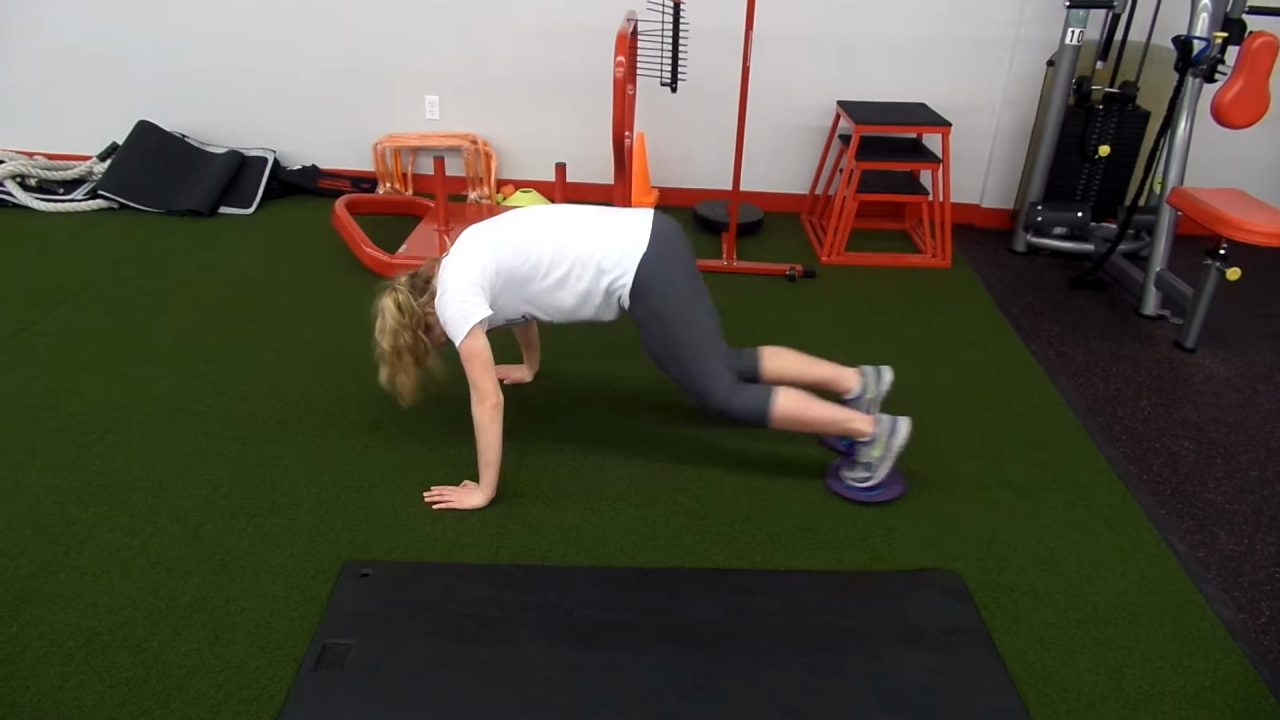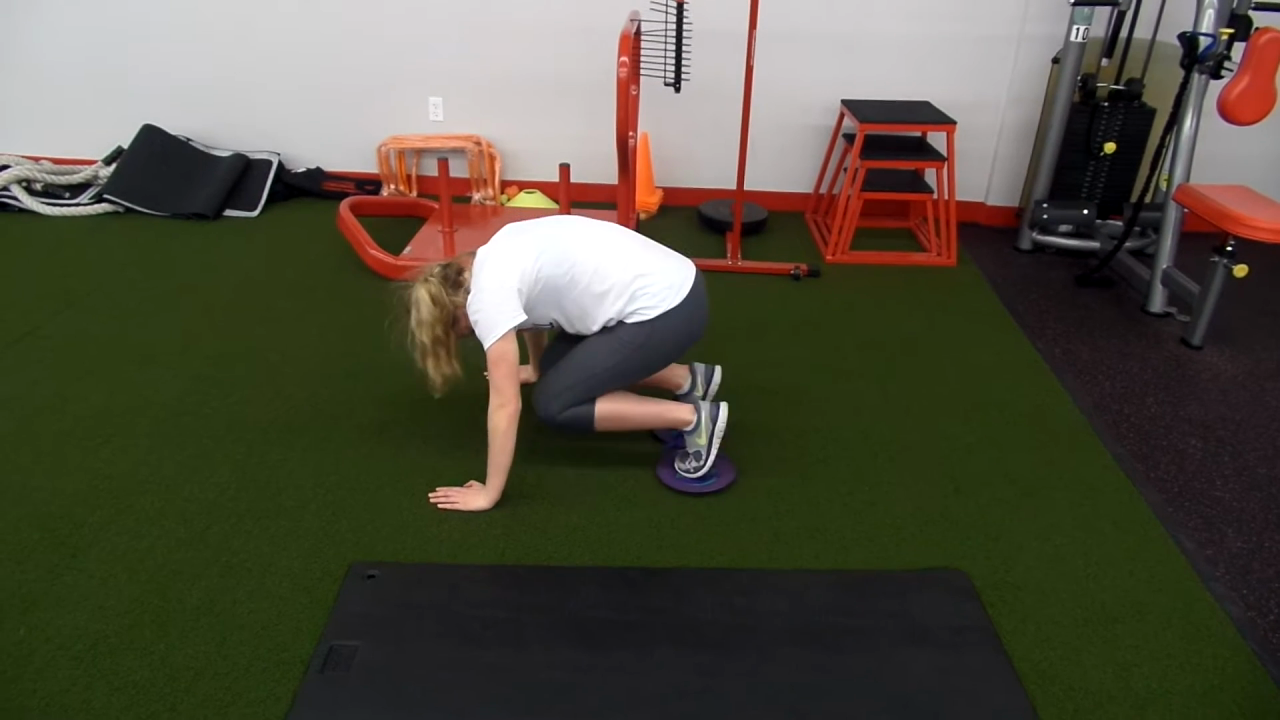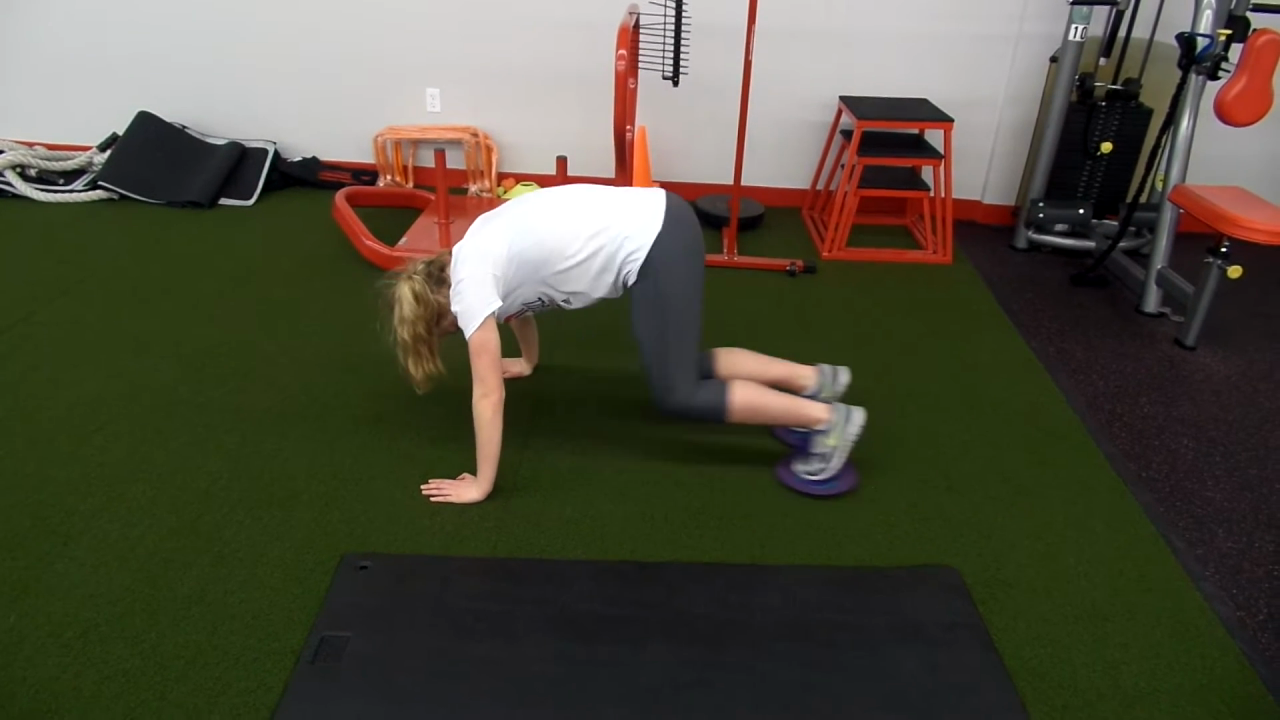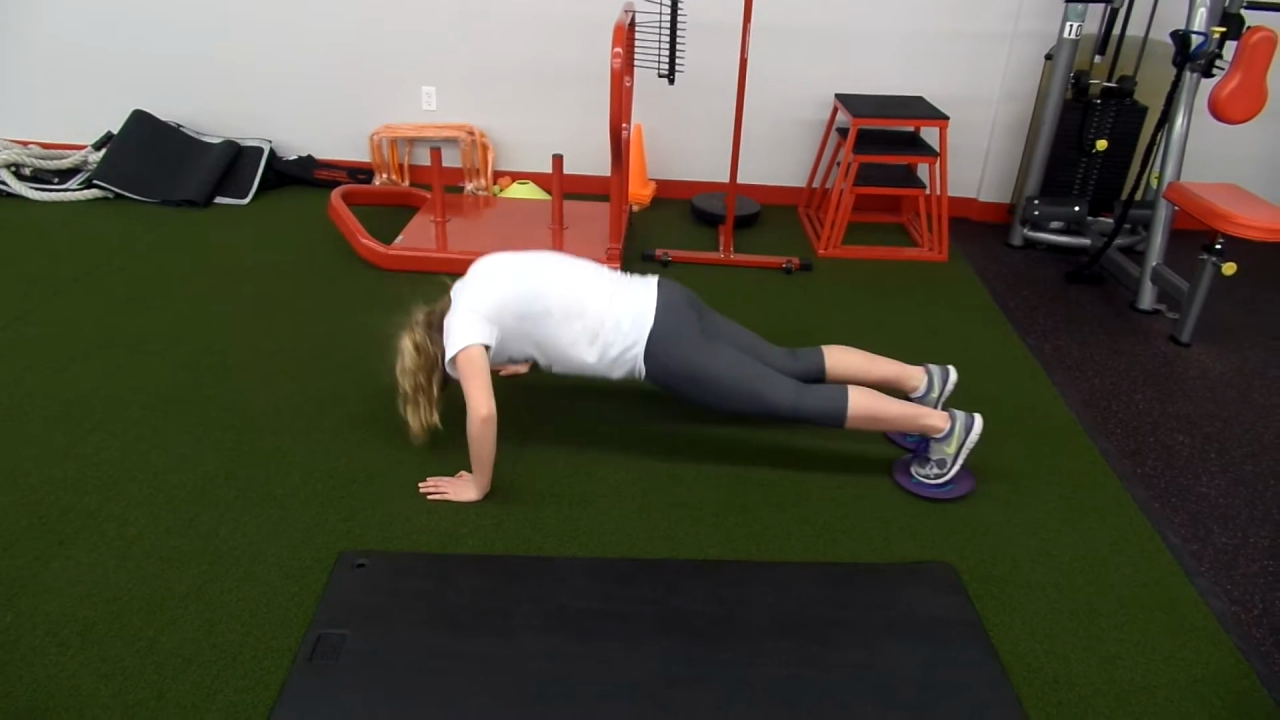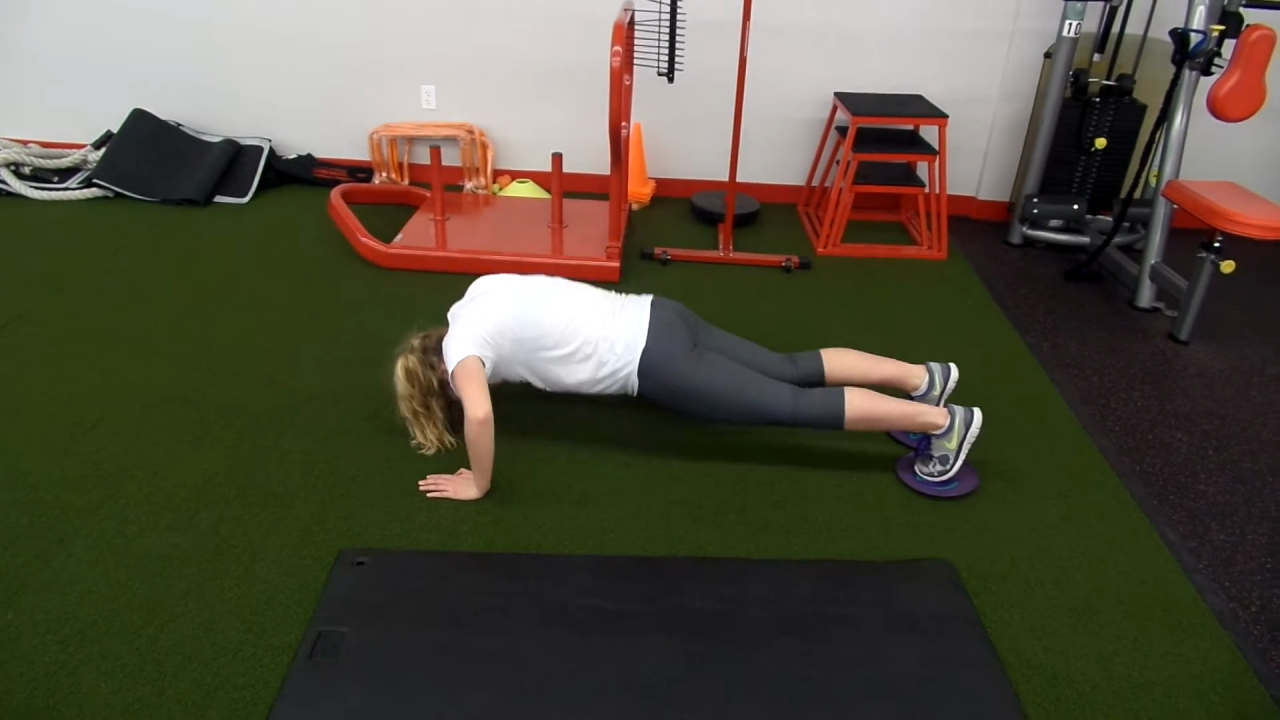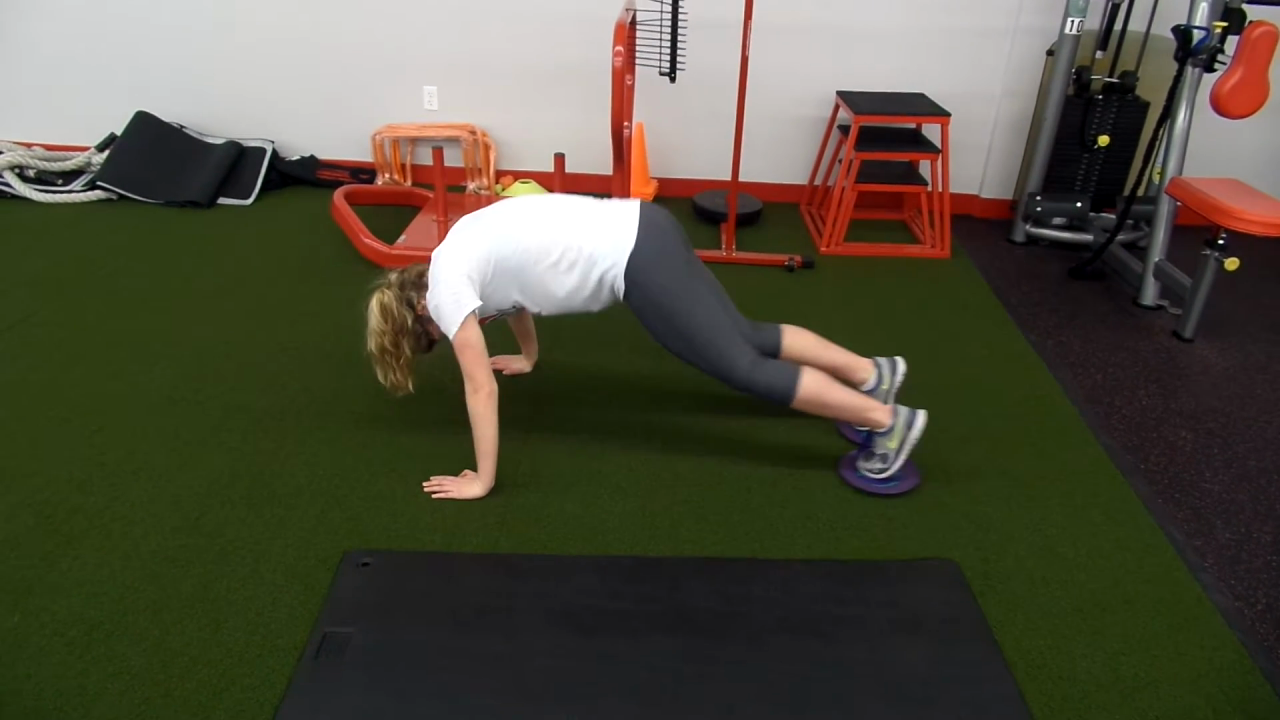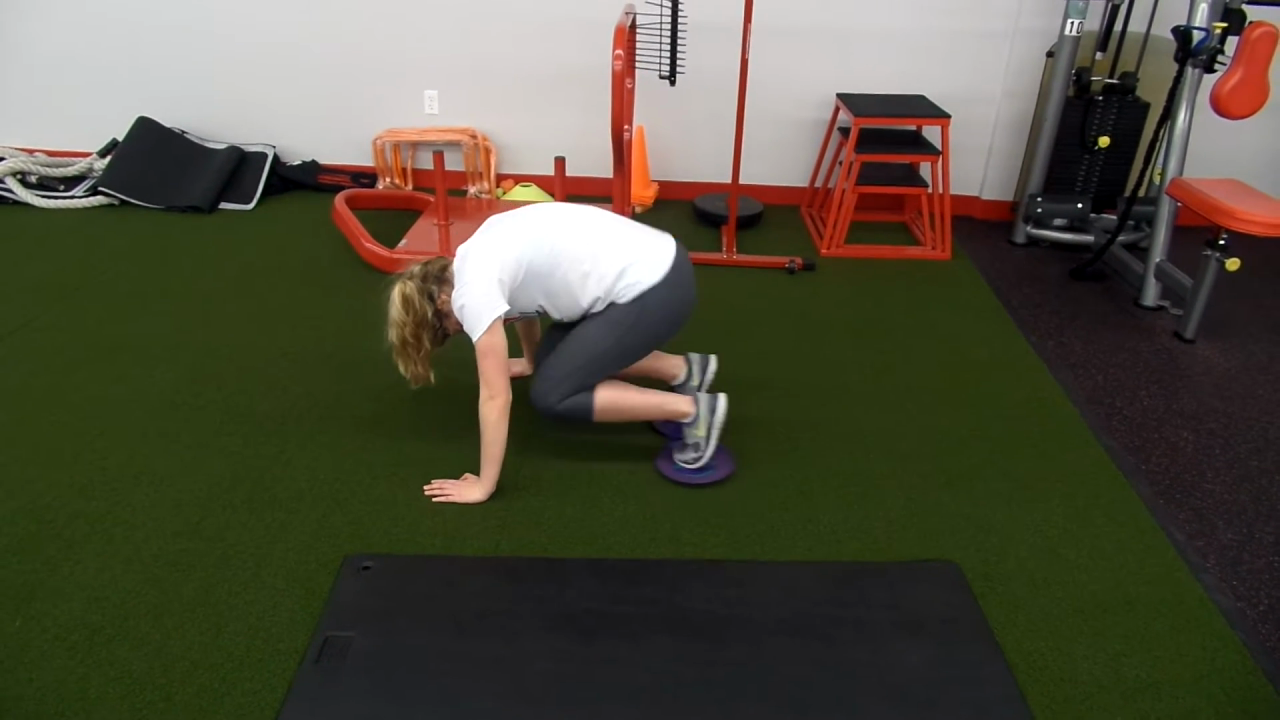
dt=0.5s
person 1, frame 1
left shoulder: (453, 295)
right shoulder: (469, 259)
left elbow: (486, 401)
left wrist: (484, 490)
right wrist: (529, 366)
left hip: (646, 268)
right hip: (648, 237)
left knee: (718, 394)
right knee: (724, 364)
left ankle: (870, 429)
right ankle: (857, 382)
person 1, frame 2
left shoulder: (487, 295)
right shoulder: (490, 259)
left elbow: (505, 404)
left wrist: (489, 494)
right wrist: (535, 367)
left hip: (669, 308)
right hip: (666, 280)
left knee: (553, 405)
right knee: (557, 366)
left ankle: (691, 417)
right ankle: (685, 379)
person 1, frame 3
left shoulder: (468, 286)
right shoulder: (473, 252)
left elbow: (489, 393)
left wrist: (482, 485)
right wrist: (529, 360)
left hip: (650, 243)
right hip: (657, 217)
left knee: (679, 396)
right knee: (685, 366)
left ankle: (829, 418)
right ankle: (815, 379)
person 1, frame 4
left shoulder: (462, 326)
right shoulder: (480, 276)
left elbow: (483, 412)
left wrist: (477, 486)
right wrist: (526, 357)
left hip: (657, 343)
right hip: (660, 301)
left knee: (786, 398)
right knee: (789, 364)
left ankle: (942, 426)
right ankle: (922, 380)
person 1, frame 5
left shoulder: (461, 345)
right shoulder: (479, 293)
left elbow: (478, 416)
left wrist: (477, 484)
left hip: (654, 359)
right hip: (656, 317)
left knee: (788, 402)
right knee: (789, 369)
left ankle: (940, 423)
right ankle: (924, 378)
person 1, frame 6
left shoulder: (446, 290)
right shoulder: (460, 249)
left elbow: (482, 389)
left wrist: (483, 480)
right wrist: (528, 356)
left hip: (633, 261)
right hip: (643, 228)
left knee: (741, 366)
right knee: (748, 335)
left ankle: (887, 420)
right ankle: (873, 374)
person 1, frame 7
left shoulder: (471, 288)
right shoulder: (480, 251)
left elbow: (495, 396)
left wrist: (483, 486)
right wrist: (530, 360)
left hip: (654, 290)
right hip: (656, 263)
left knee: (551, 395)
right knee: (556, 360)
left ankle: (690, 408)
right ankle: (680, 369)
